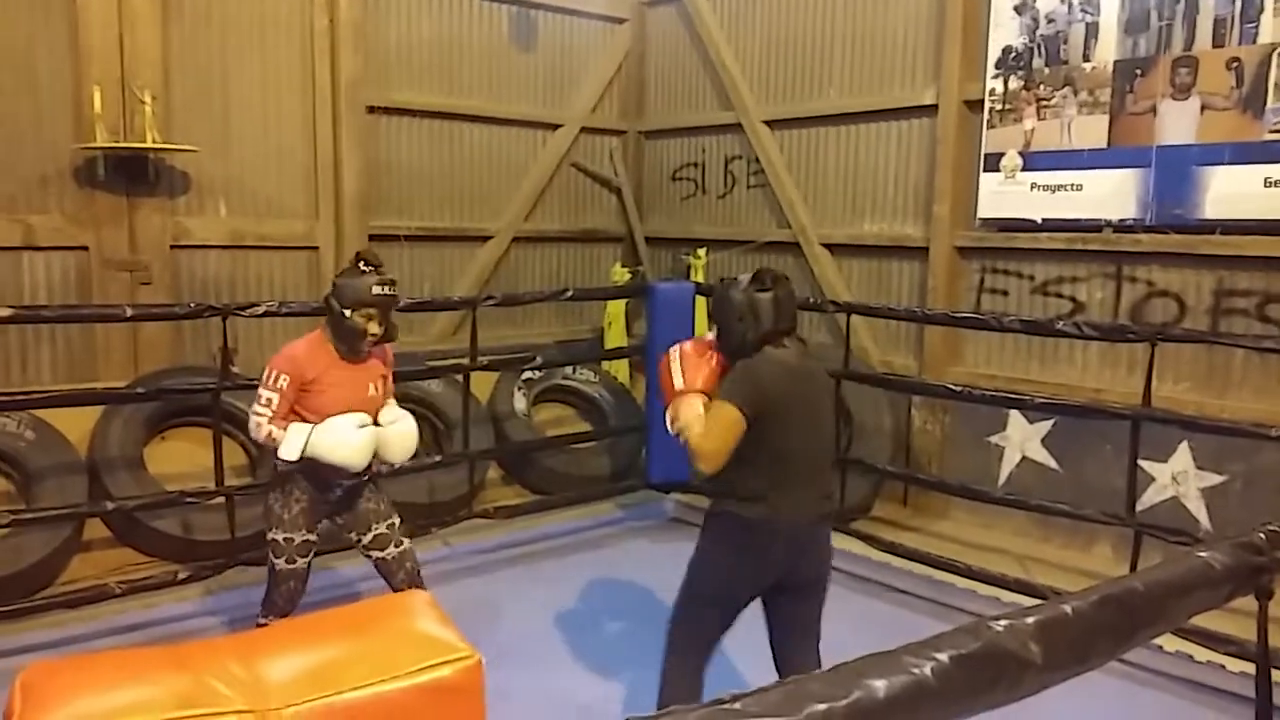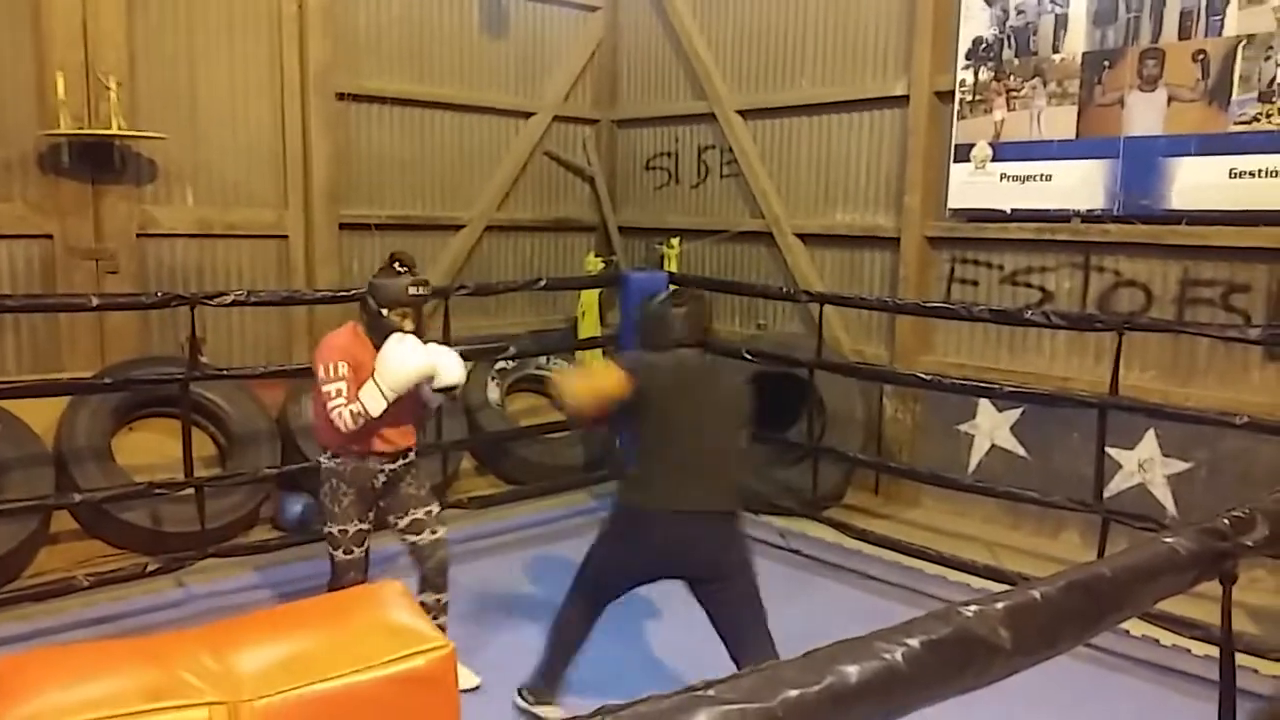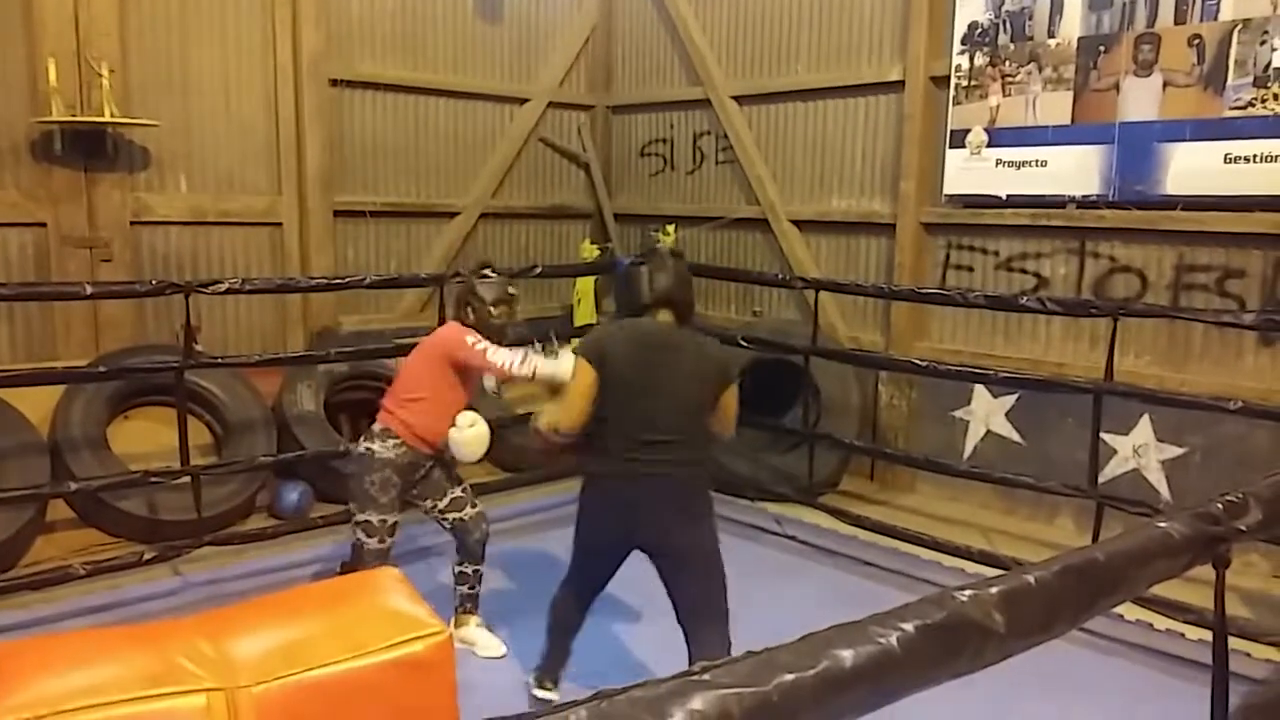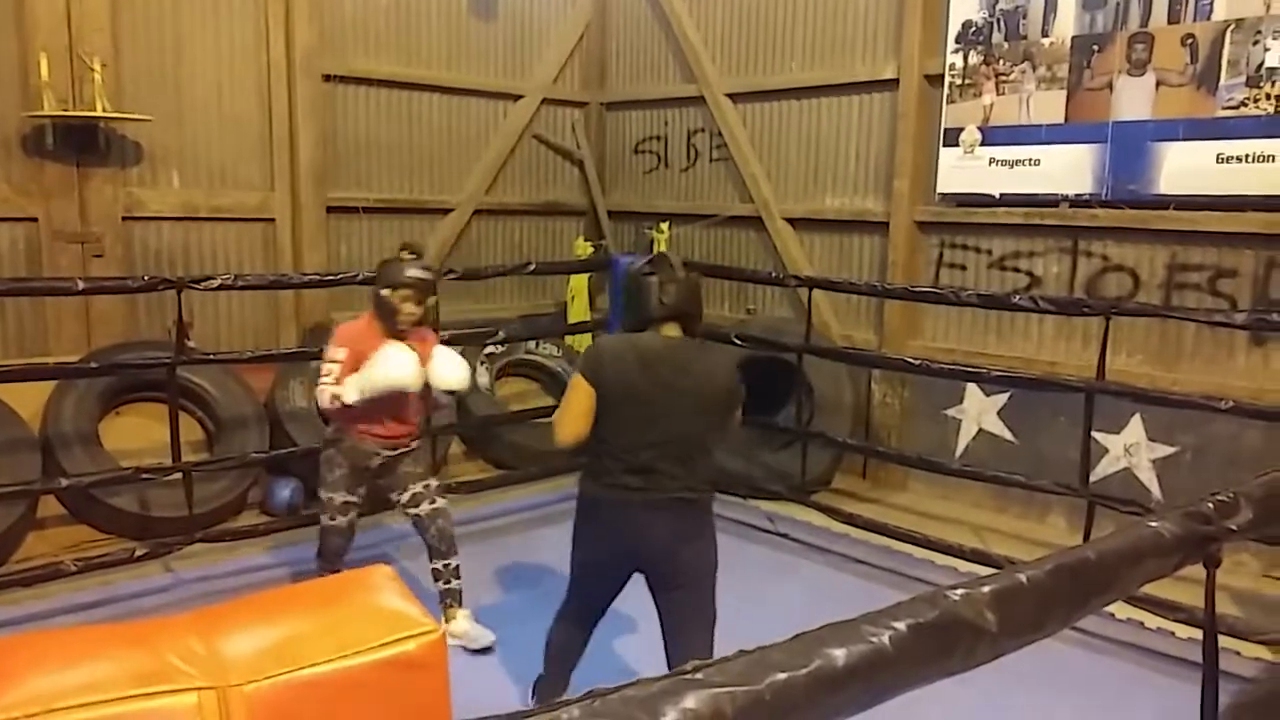
dt=0.5s
person 1, frame 1
left shoulder: (749, 376)
right shoulder: (814, 372)
left elbow: (707, 457)
left wrist: (688, 398)
right wrist: (719, 390)
left hip: (745, 534)
right hip: (810, 537)
left knee: (684, 652)
right knee: (802, 664)
person 1, frame 2
left shoulder: (649, 369)
right shoulder: (734, 386)
left elbow: (576, 396)
left wrist: (565, 378)
left hip: (645, 524)
right hip: (714, 531)
left knee: (584, 598)
right knee: (755, 648)
person 1, frame 3
left shoulder: (605, 342)
right shoulder: (713, 357)
left elbow: (568, 420)
right elbow: (723, 428)
left wrist: (546, 422)
left hip: (608, 495)
right hip: (681, 501)
left knee: (580, 583)
right knee: (708, 633)
left ankle: (547, 678)
person 1, frame 4
left shoulder: (607, 355)
right shoulder: (720, 371)
left elbow: (566, 434)
right elbow: (727, 428)
left hip: (607, 516)
right hip: (683, 527)
left knee: (578, 612)
right knee: (692, 655)
left ankle: (548, 698)
person 2, frame 1
left shoulder: (379, 354)
right shoulder: (297, 358)
right elbow: (260, 425)
left wrist: (393, 422)
right wrist: (313, 439)
left hip: (355, 482)
right hip: (301, 483)
left knee: (406, 572)
right knee: (286, 589)
person 2, frame 2
left shoulder: (407, 345)
right shoulder: (338, 347)
right elbow: (343, 419)
left wrist: (434, 382)
right wrist: (386, 384)
left hip: (401, 464)
right hip: (349, 469)
left knee: (435, 555)
right knee: (349, 576)
person 2, frame 3
left shoulder: (465, 351)
right shoulder: (458, 339)
right elbow: (508, 364)
left wrist: (460, 428)
right wrist: (563, 369)
left hip: (427, 458)
right hip: (388, 456)
left knee: (474, 529)
right knee: (369, 559)
left ankle: (466, 623)
person 2, frame 4
left shoulder: (425, 339)
right shoulder: (350, 335)
left elbow: (426, 399)
right elbow: (325, 398)
left wrist: (442, 382)
right wrist: (367, 382)
left hip: (405, 449)
right hip: (350, 447)
left knee: (439, 527)
right knee: (334, 539)
left ankle: (455, 618)
